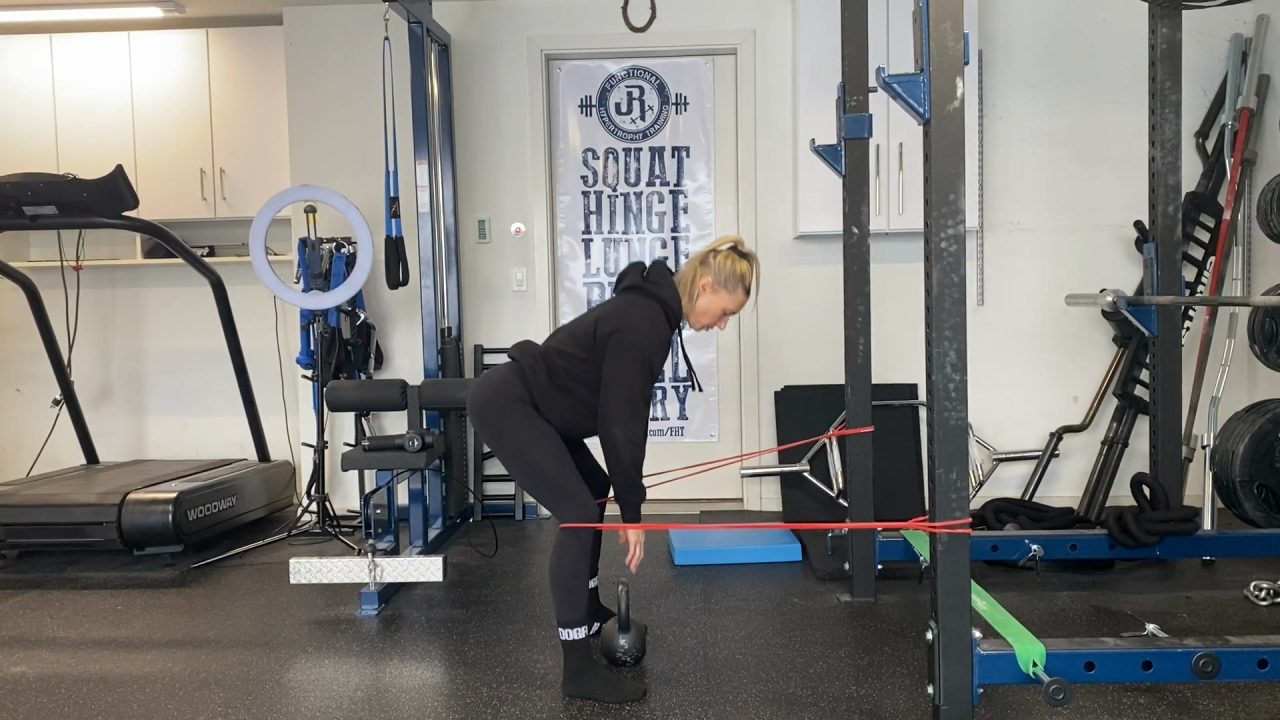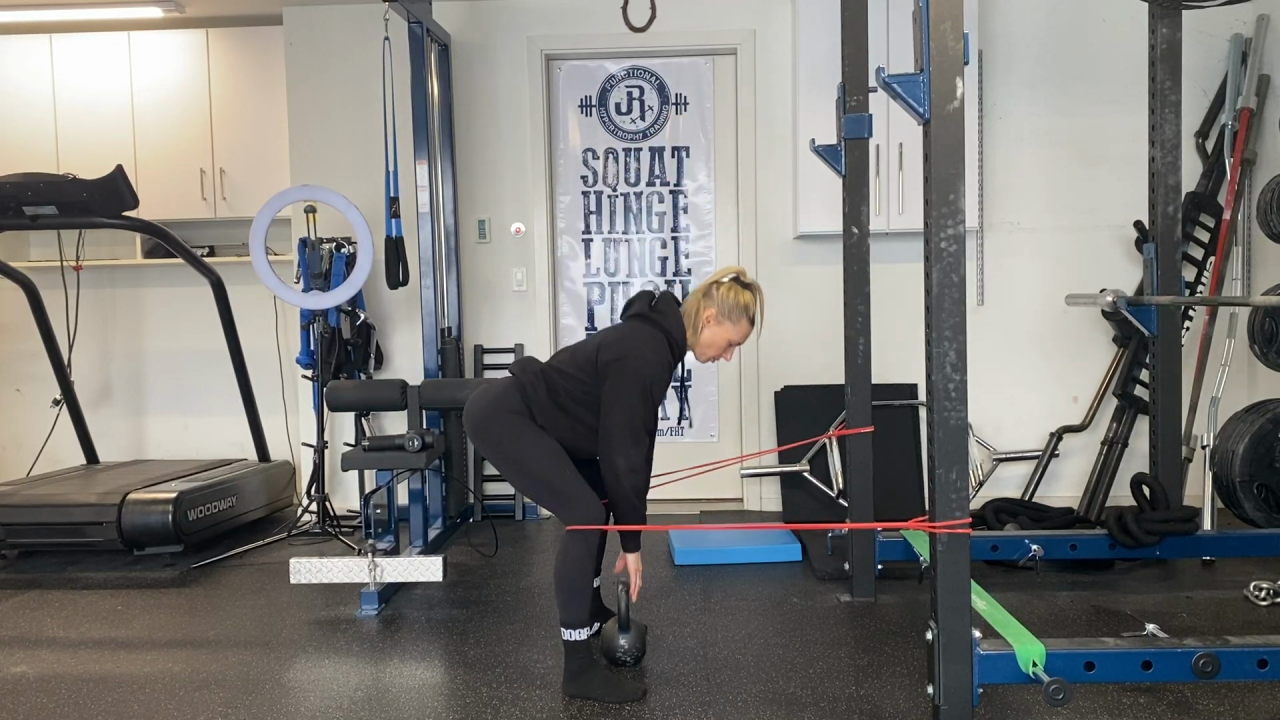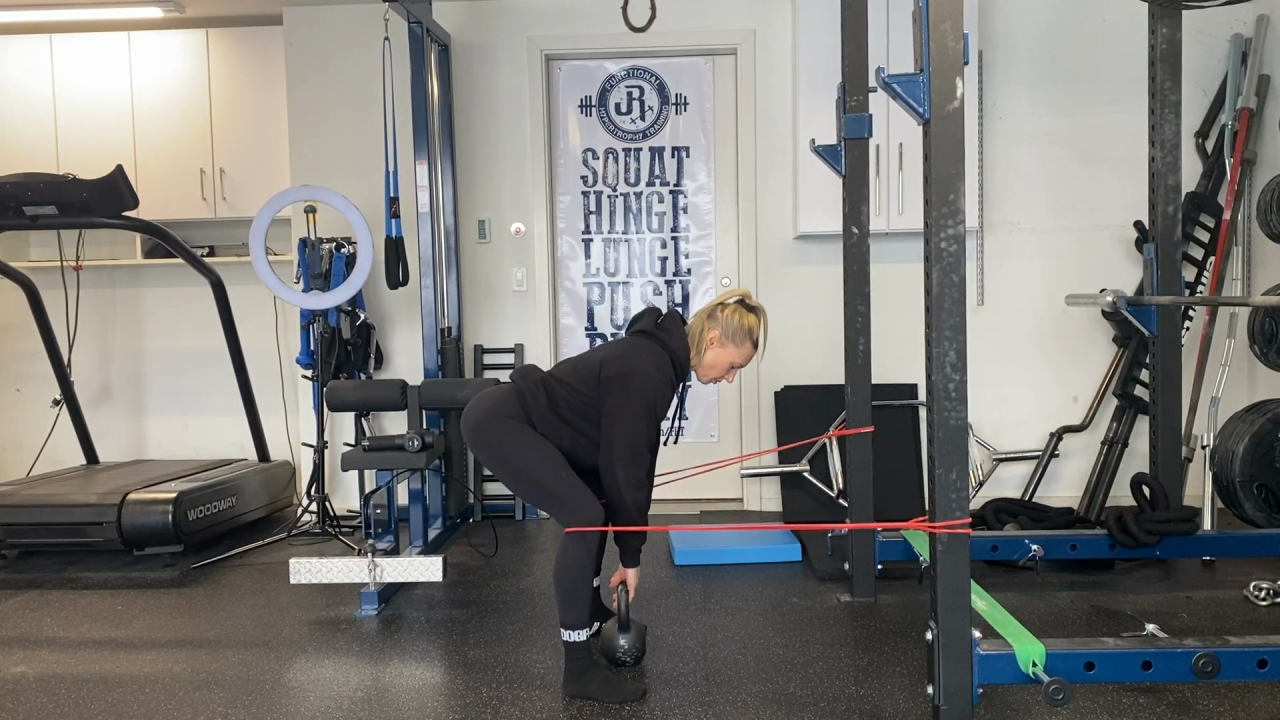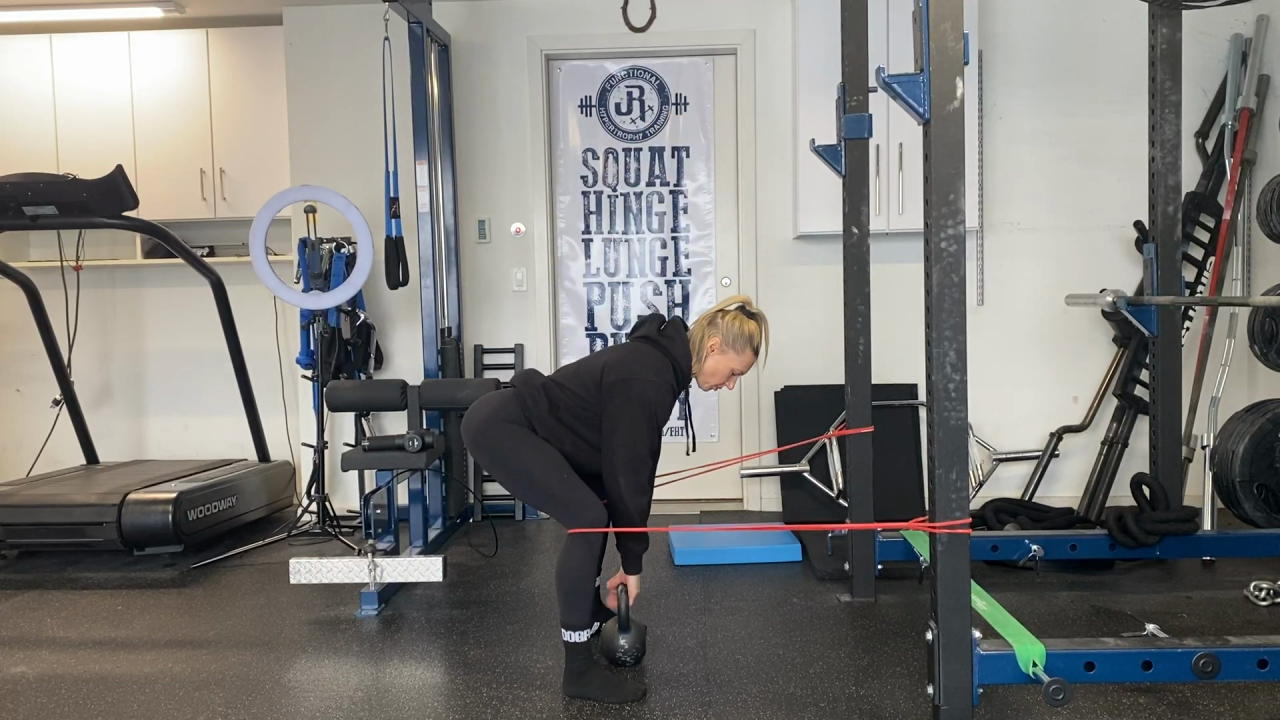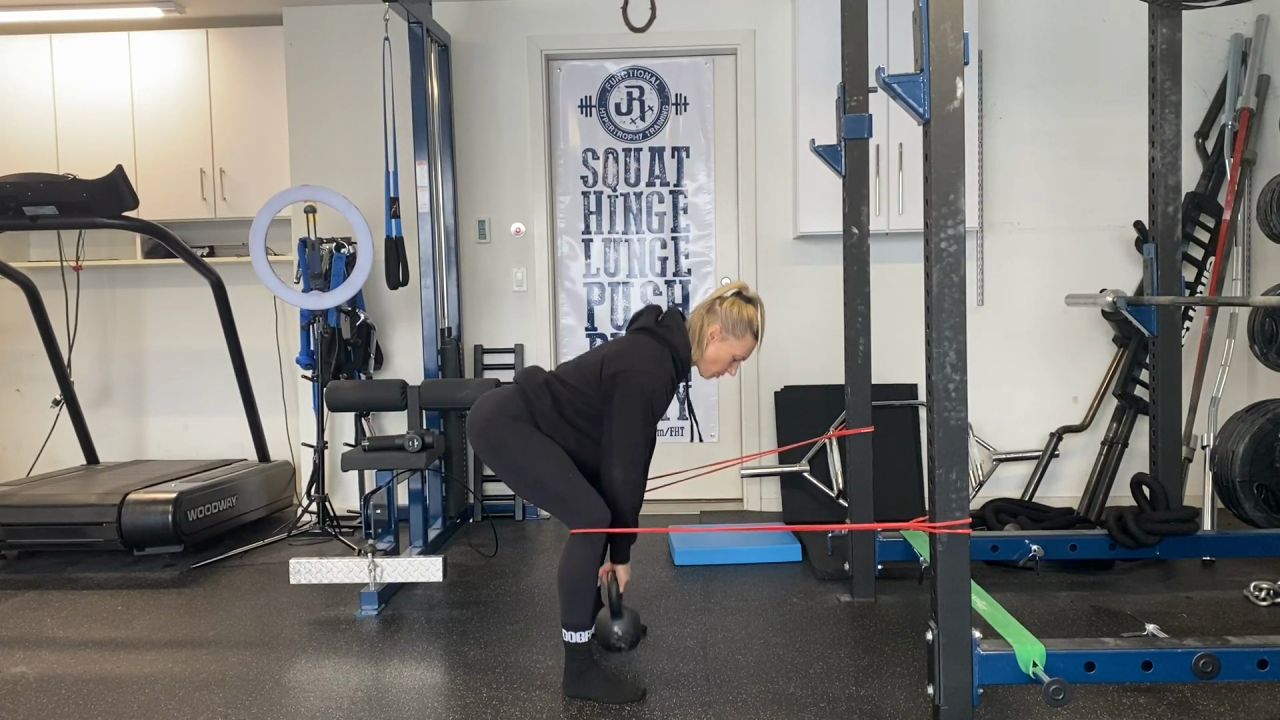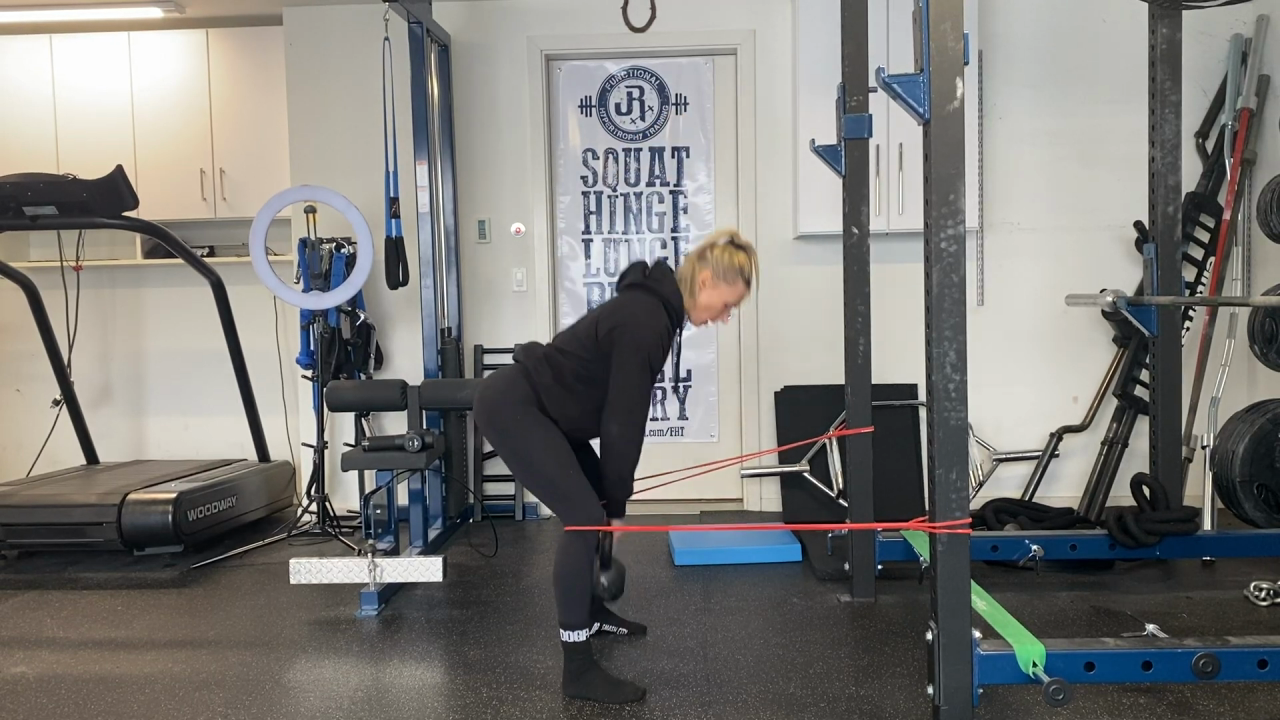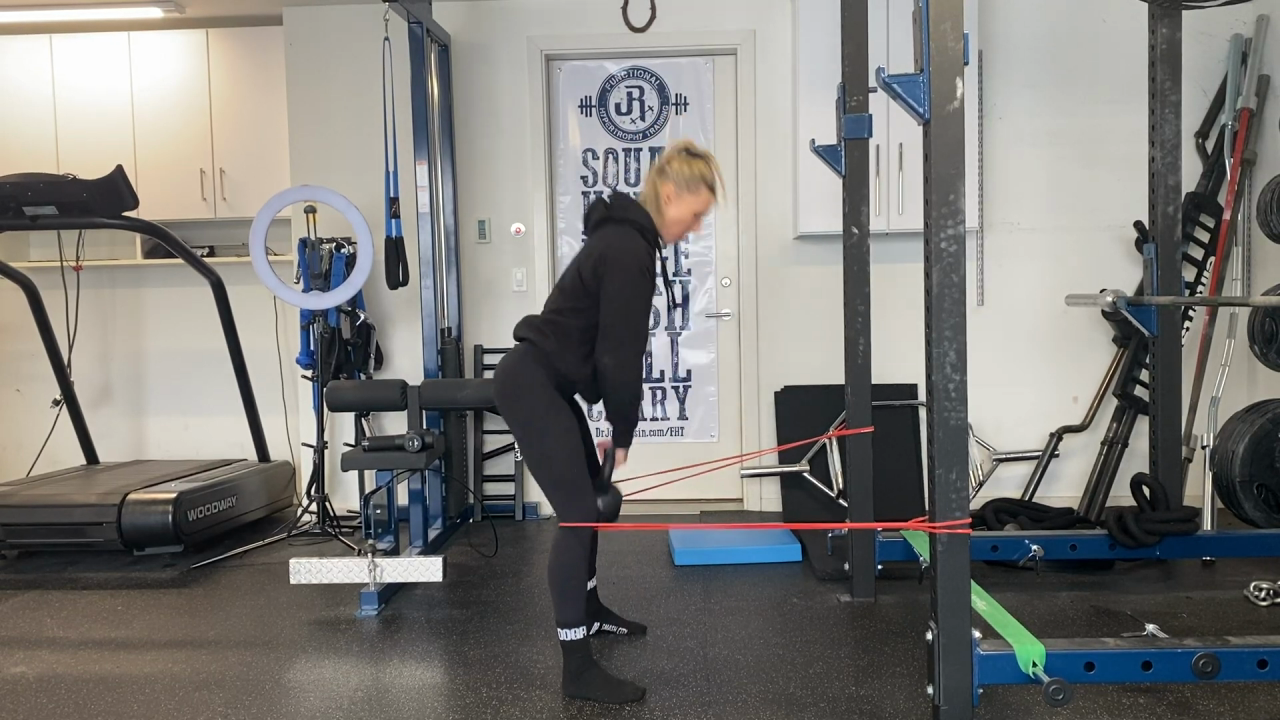
dt=0.2s
person 1, frame 1
left shoulder: (651, 312)
right shoulder: (640, 325)
left elbow: (628, 418)
right elbow: (621, 426)
left wrist: (626, 503)
right wrist: (632, 515)
left hip: (527, 403)
right hip: (504, 405)
left knee: (592, 495)
right knee: (578, 513)
left ankle: (591, 614)
right ankle: (578, 667)
person 1, frame 2
left shoulder: (657, 340)
right shoulder: (642, 355)
left elbow: (635, 445)
right elbow: (622, 453)
left wrist: (630, 526)
right wrist: (631, 542)
left hip: (522, 414)
right hip: (500, 417)
left knee: (598, 500)
right knee: (583, 514)
left ankle: (591, 613)
right ankle: (579, 668)
person 1, frame 3
left shoulder: (660, 358)
right shoulder: (644, 374)
left elbow: (635, 462)
right elbow: (624, 469)
left wrist: (629, 551)
right wrist: (631, 558)
left hip: (520, 419)
right hip: (497, 423)
left knee: (598, 500)
right knee: (584, 517)
left ankle: (590, 613)
right ankle: (579, 668)
person 1, frame 4
left shoulder: (661, 363)
right shoulder: (645, 379)
left elbow: (635, 468)
right elbow: (627, 474)
left wrist: (630, 558)
right wrist: (631, 566)
left hip: (523, 422)
right hip: (498, 427)
left knee: (601, 503)
right knee: (588, 517)
left ankle: (592, 613)
right ankle: (579, 669)
person 1, frame 5
left shoulder: (660, 354)
right shoulder: (647, 368)
left elbow: (630, 457)
right elbow: (624, 465)
left wrist: (619, 541)
right wrist: (620, 551)
left hip: (526, 421)
right hip: (503, 425)
left knee: (600, 506)
right knee: (590, 518)
left ankle: (590, 615)
right ankle: (579, 670)
person 1, frame 6
left shoulder: (652, 309)
right shoulder: (645, 322)
left elbow: (623, 413)
right elbow: (623, 422)
left wrist: (612, 502)
right wrist: (618, 506)
left hip: (535, 404)
right hip: (512, 406)
left knee: (593, 503)
right knee: (583, 517)
left ankle: (591, 611)
right ankle: (578, 669)
person 1, frame 7
left shoulder: (623, 239)
right shoulder: (628, 250)
left elbow: (612, 344)
right elbow: (619, 353)
left wrist: (616, 420)
right wrist: (623, 427)
left hip: (549, 380)
right hip: (531, 384)
left knee: (587, 500)
right knee: (576, 513)
left ankle: (589, 607)
right ankle: (576, 669)
